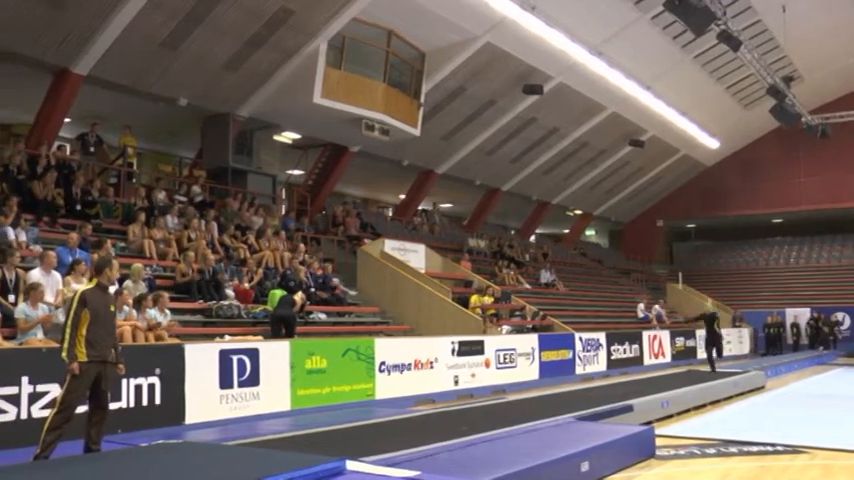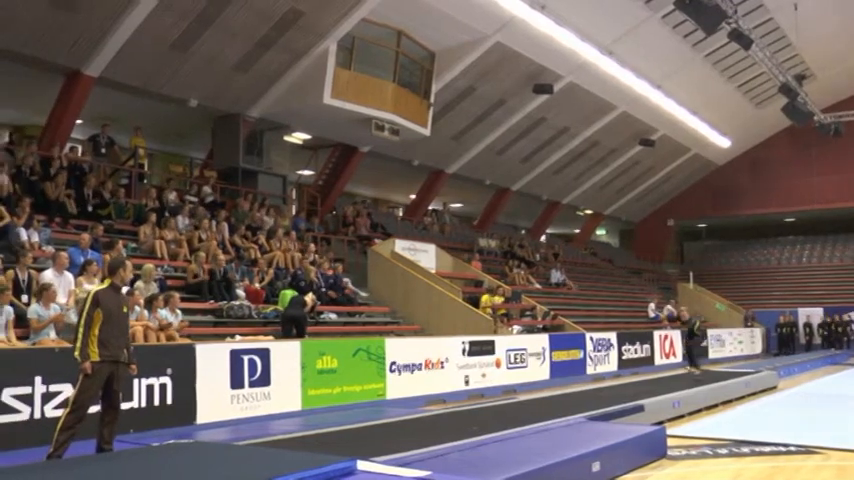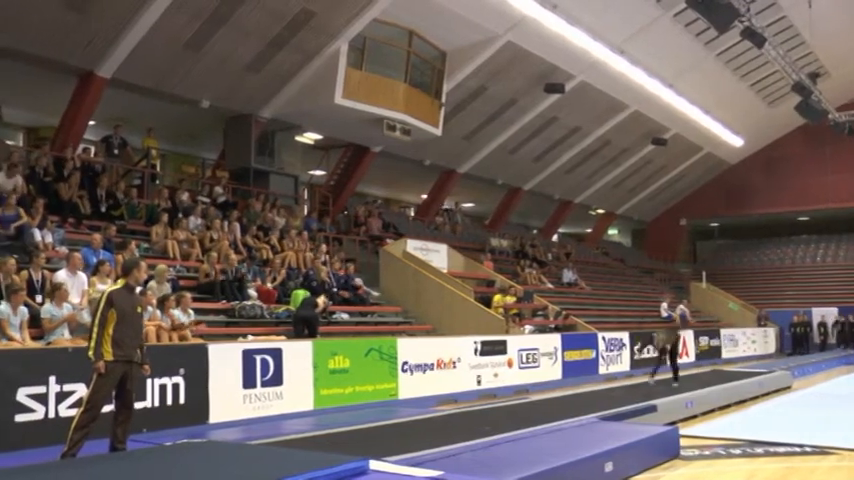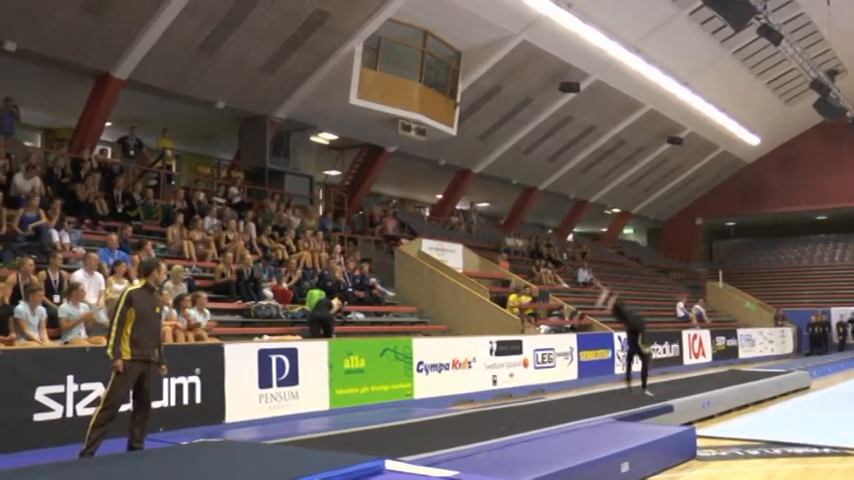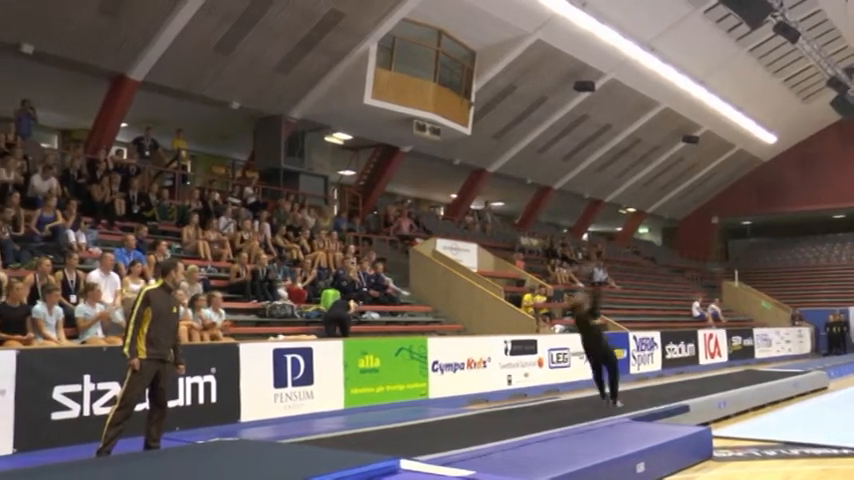
dt=0.3s
person 1, frame 1
left shoulder: (110, 299)
right shoulder: (84, 294)
right elbow: (70, 326)
left wrist: (118, 359)
right wrist: (70, 358)
left hip: (105, 362)
right hip: (84, 361)
left knee: (100, 408)
right knee: (65, 407)
left ankle: (93, 450)
right ankle: (42, 454)
person 1, frame 2
left shoulder: (123, 300)
right shoulder: (98, 294)
right elbow: (83, 326)
left wrist: (130, 359)
right wrist: (82, 357)
left hip: (118, 362)
right hip: (97, 361)
left knee: (112, 408)
right knee: (78, 407)
left ankle: (105, 449)
right ankle: (56, 453)
person 1, frame 3
left shoulder: (137, 300)
right shoulder: (112, 294)
right elbow: (97, 326)
left wrist: (143, 360)
right wrist: (96, 357)
left hip: (131, 362)
right hip: (110, 360)
left knee: (126, 407)
right knee: (92, 406)
left ankle: (118, 448)
right ankle: (70, 452)
person 1, frame 4
left shoulder: (156, 300)
right shoulder: (131, 294)
right elbow: (116, 325)
left wrist: (161, 360)
right wrist: (115, 355)
left hip: (148, 362)
right hip: (128, 359)
left knee: (143, 406)
right knee: (110, 405)
left ankle: (135, 447)
right ankle: (88, 450)
person 1, frame 5
left shoulder: (174, 301)
right shoulder: (149, 293)
right elbow: (133, 323)
left wrist: (178, 360)
right wrist: (131, 354)
left hip: (164, 361)
right hip: (144, 359)
left knee: (160, 406)
right knee: (126, 403)
left ankle: (152, 446)
right ankle: (104, 449)
